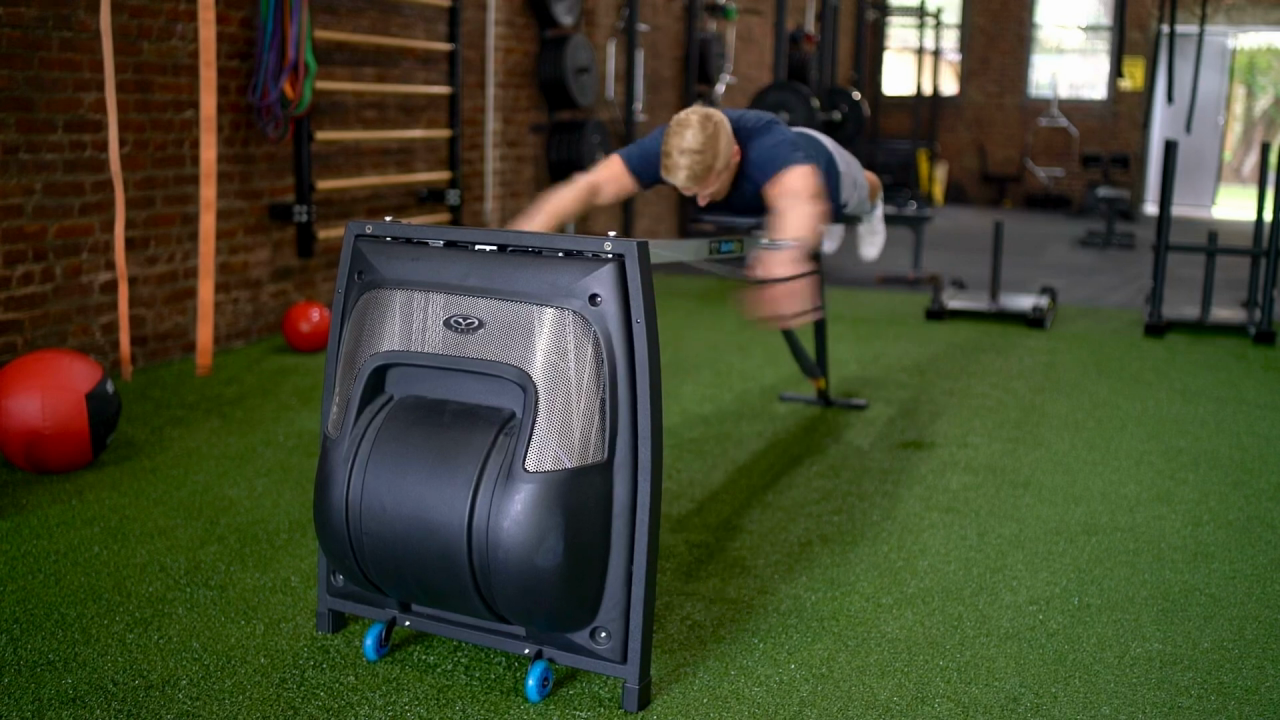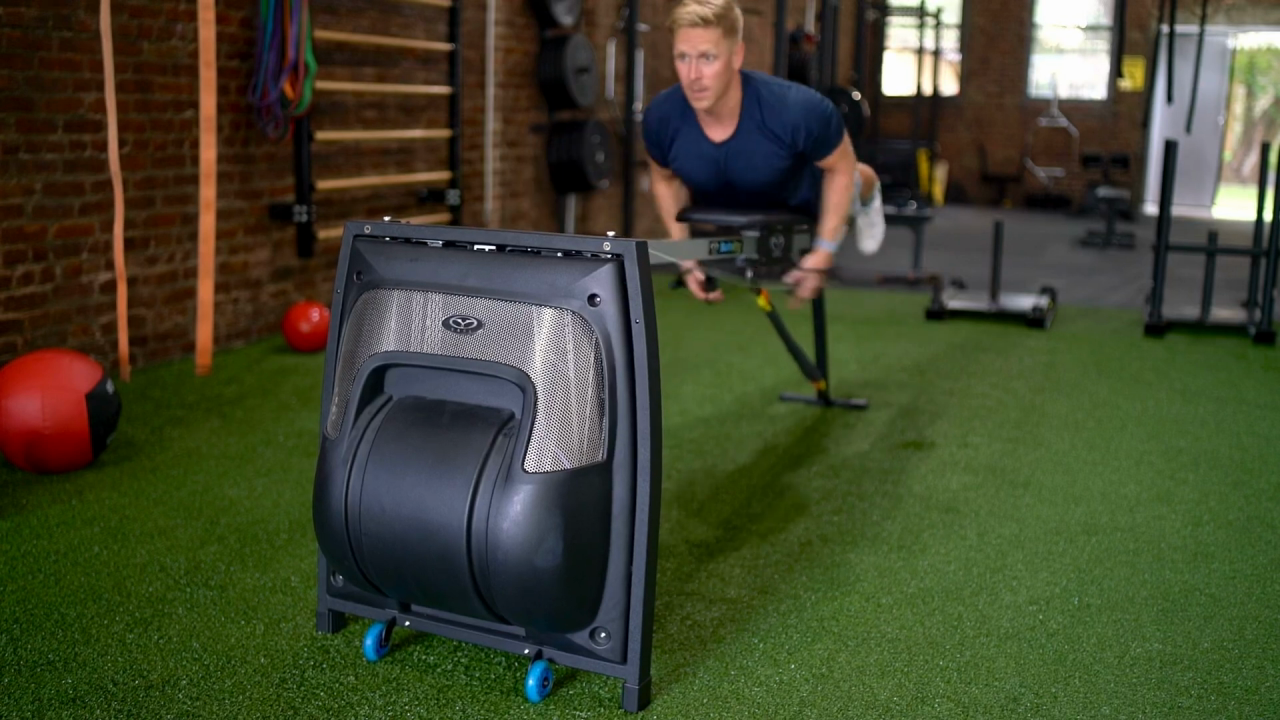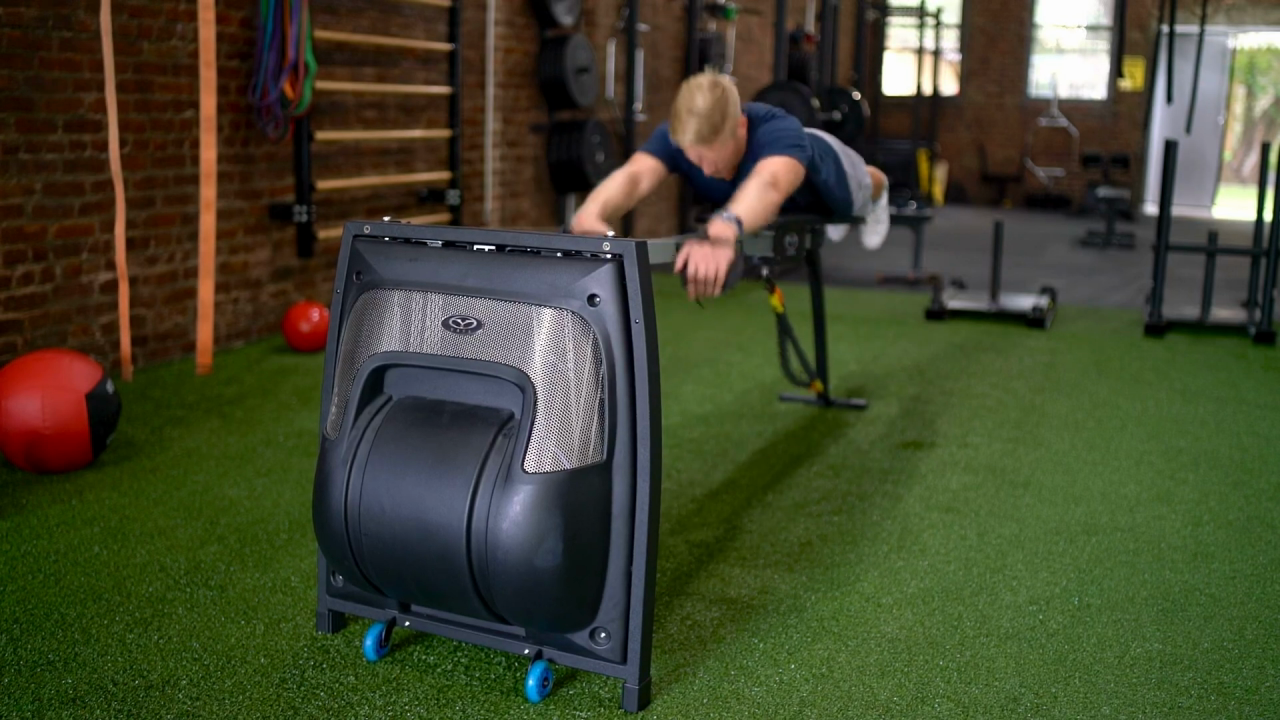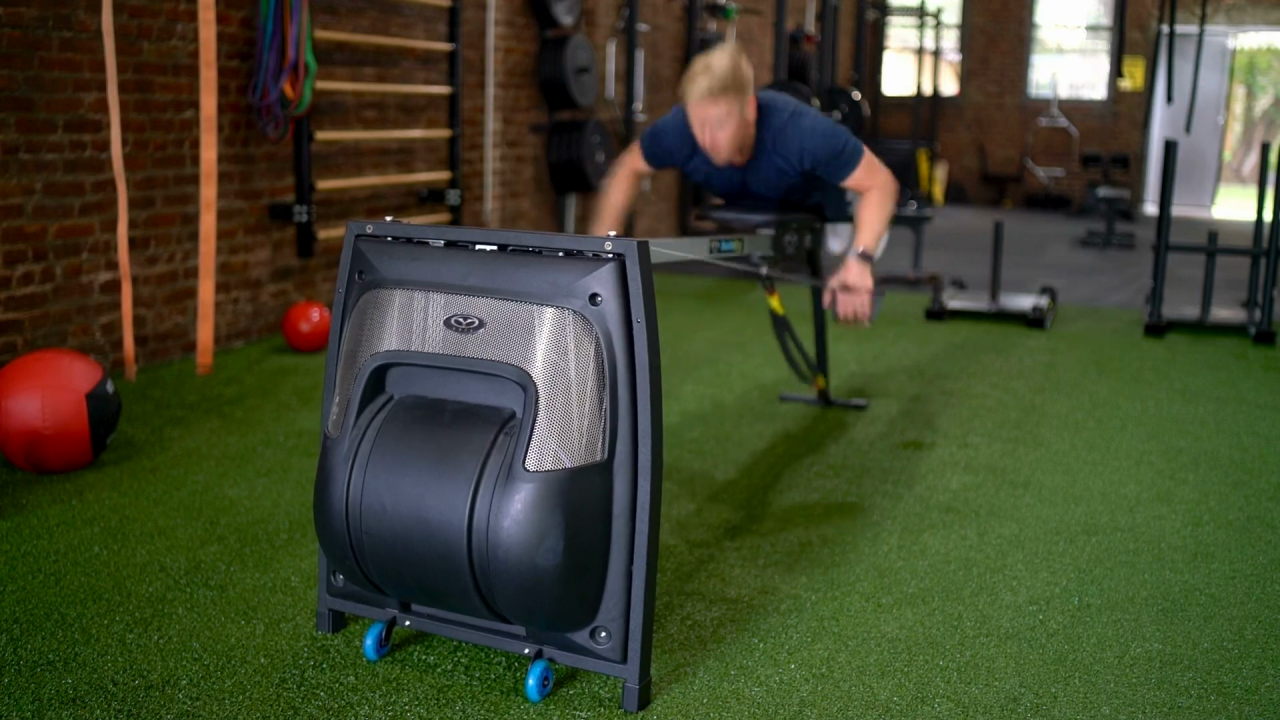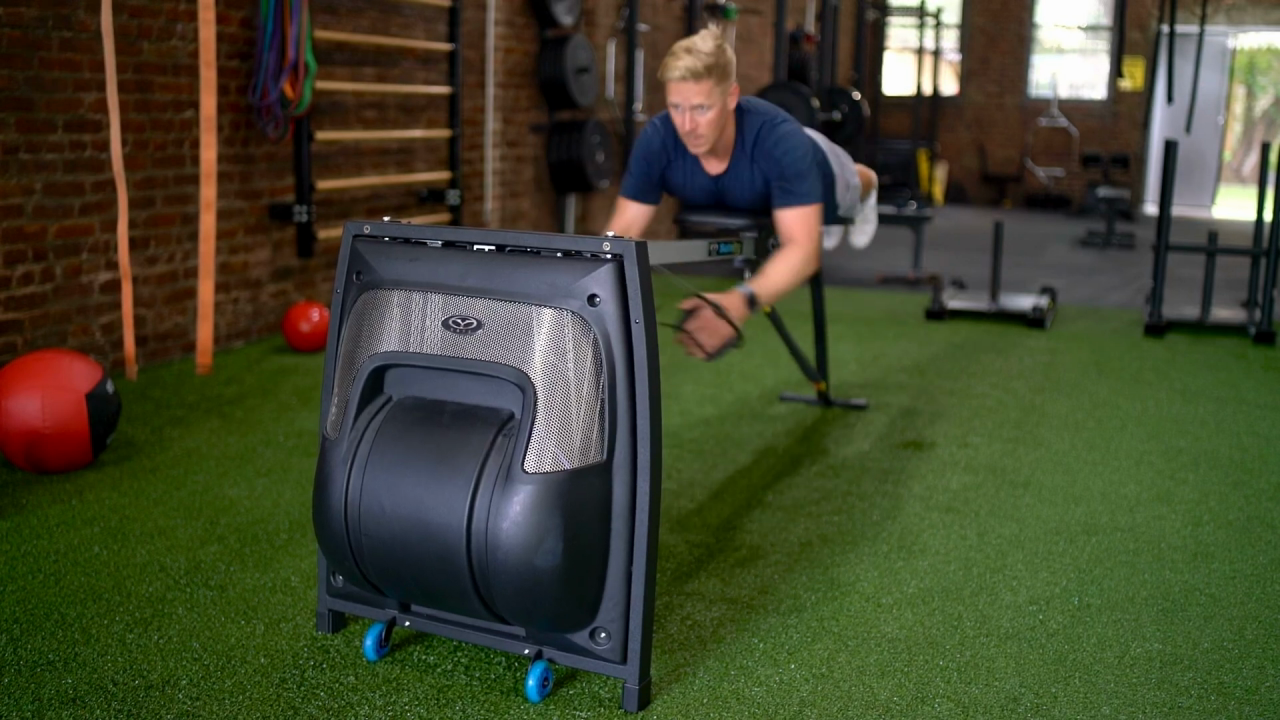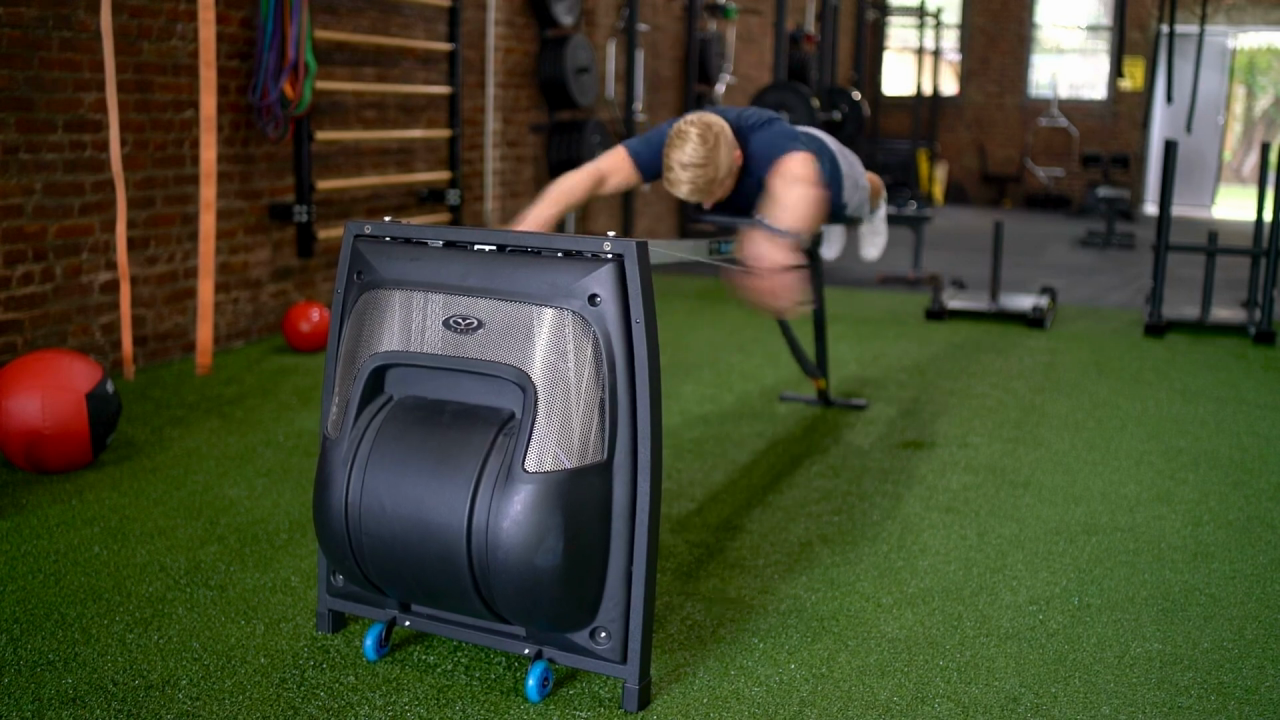
dt=0.5s
person 1, frame 1
left shoulder: (772, 147)
right shoulder: (674, 147)
left elbow: (801, 198)
right elbow: (594, 185)
left wrist: (783, 255)
right wrist: (532, 229)
left hip: (811, 171)
left ankle: (871, 206)
person 1, frame 2
left shoulder: (794, 108)
right shoulder: (662, 115)
left elbow: (840, 167)
right elbow: (666, 178)
left wrist: (825, 250)
left hip: (804, 197)
left ankle: (868, 191)
person 1, frame 3
left shoulder: (778, 133)
right shoulder: (677, 138)
left elbow: (769, 188)
right elbow: (631, 178)
left wrist: (724, 231)
right wrist: (588, 218)
left hip: (822, 173)
person 1, frame 4
left shoulder: (801, 131)
right shoulder: (677, 130)
left elbow: (878, 186)
right elbow: (628, 169)
left wrist: (861, 261)
right wrist: (605, 237)
left hip: (817, 196)
right hip: (760, 209)
person 1, frame 5
left shoulder: (782, 141)
right shoulder: (657, 140)
left elbow: (803, 249)
right elbow: (623, 229)
left wrist: (738, 303)
left hip: (806, 172)
person 1, frame 6
left shoulder: (770, 140)
right shoulder: (673, 143)
left elbow: (800, 183)
right elbow: (597, 173)
left wrist: (778, 239)
right wrist: (533, 222)
left hip: (806, 169)
left ankle: (872, 196)
